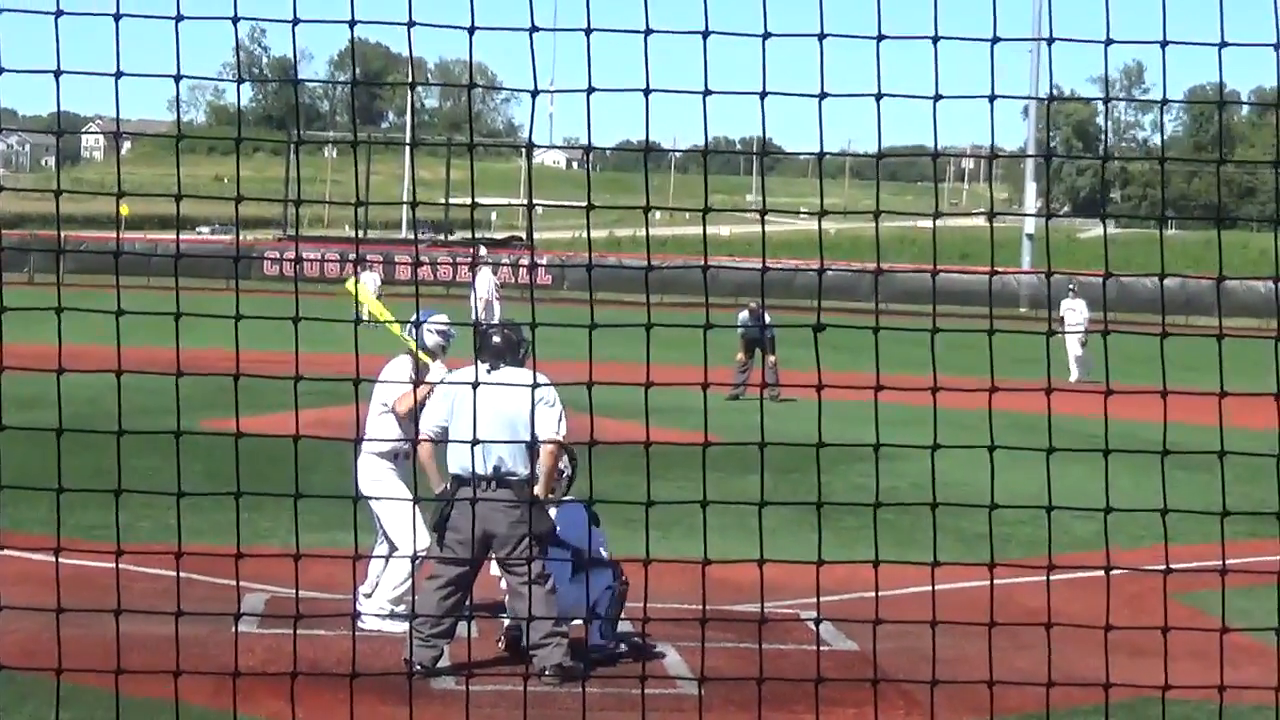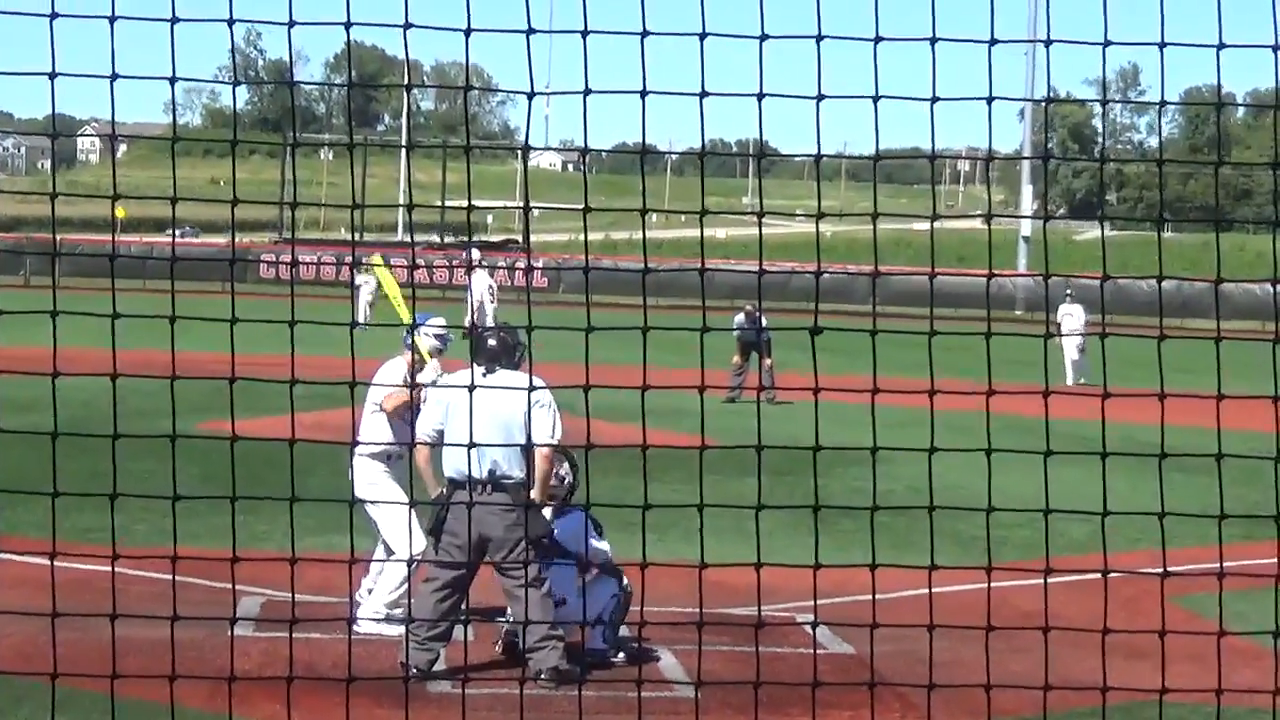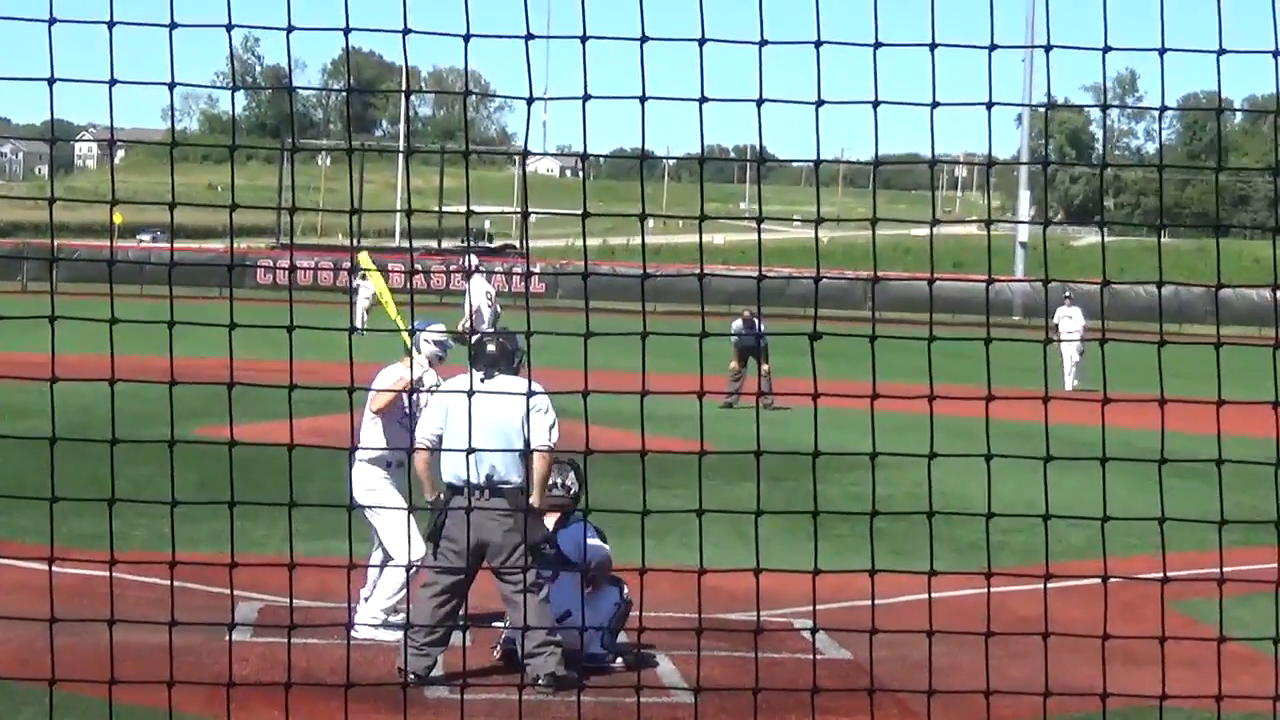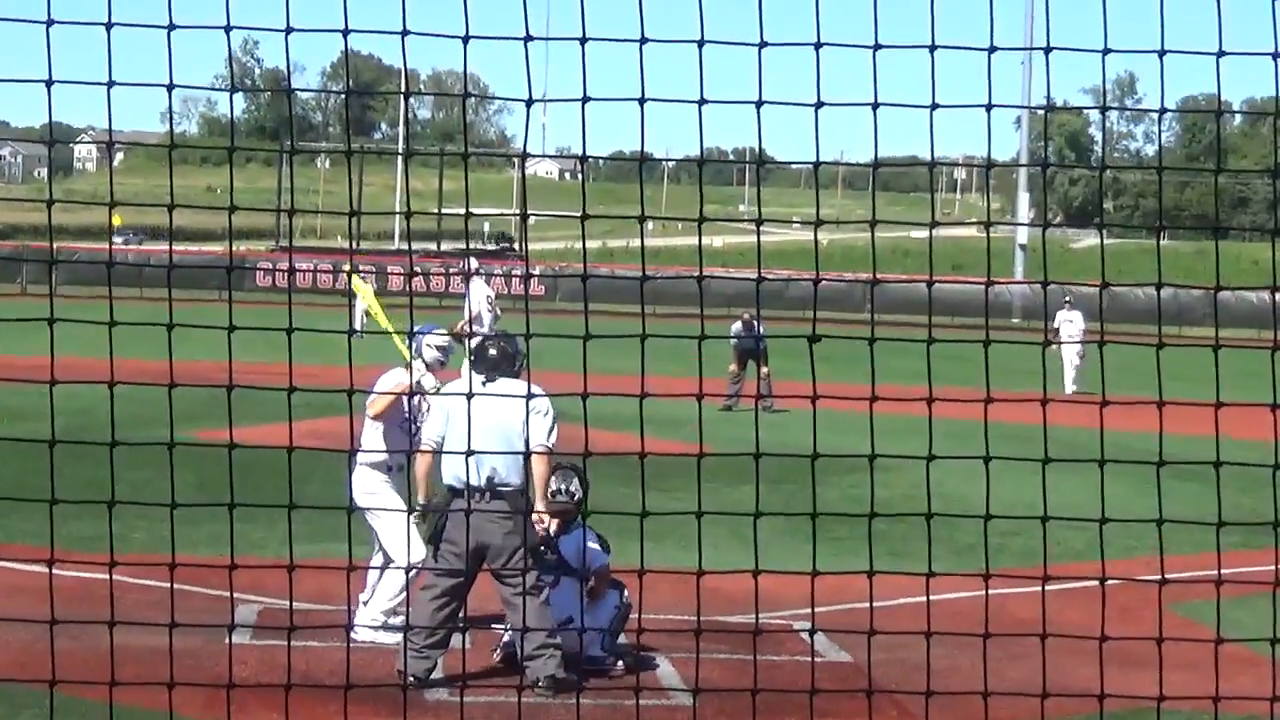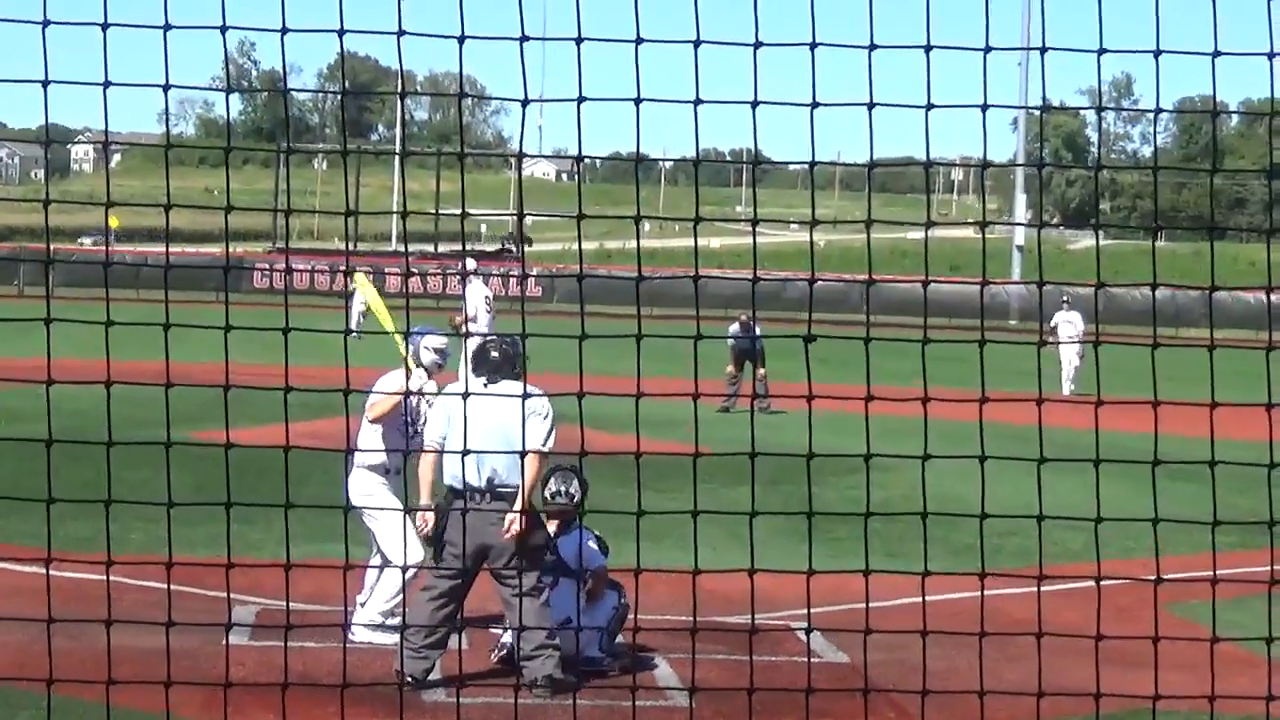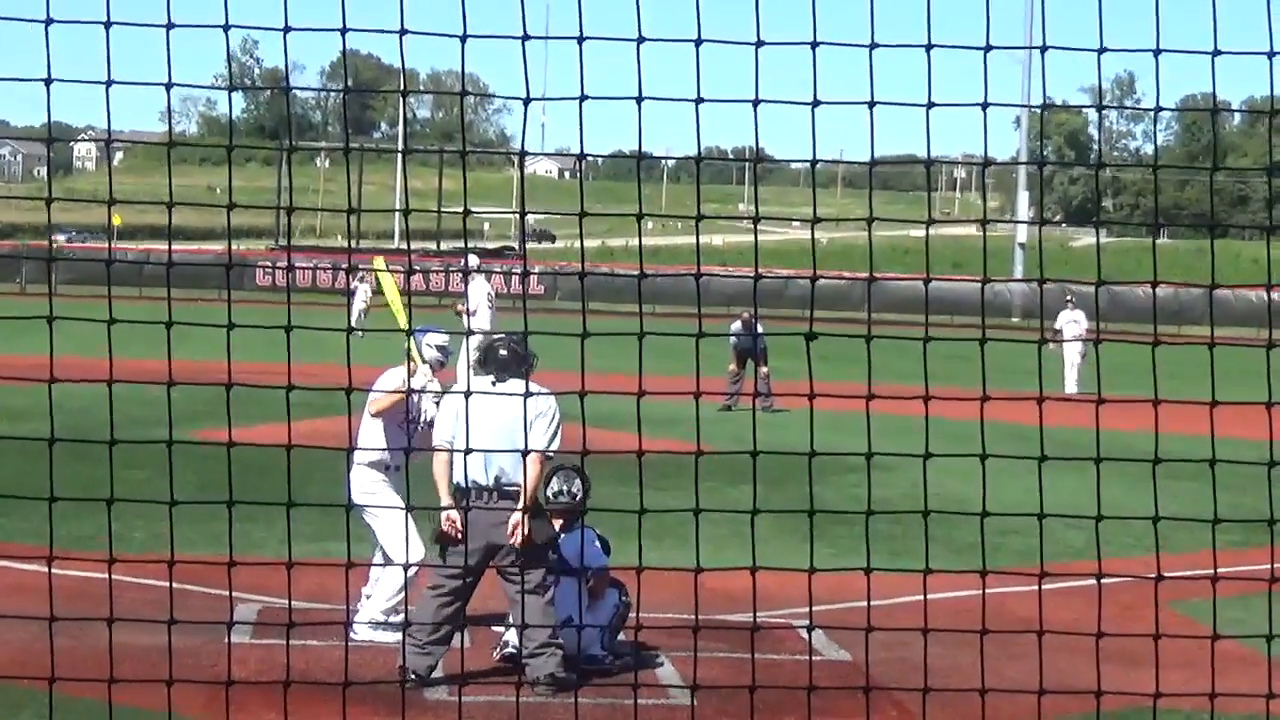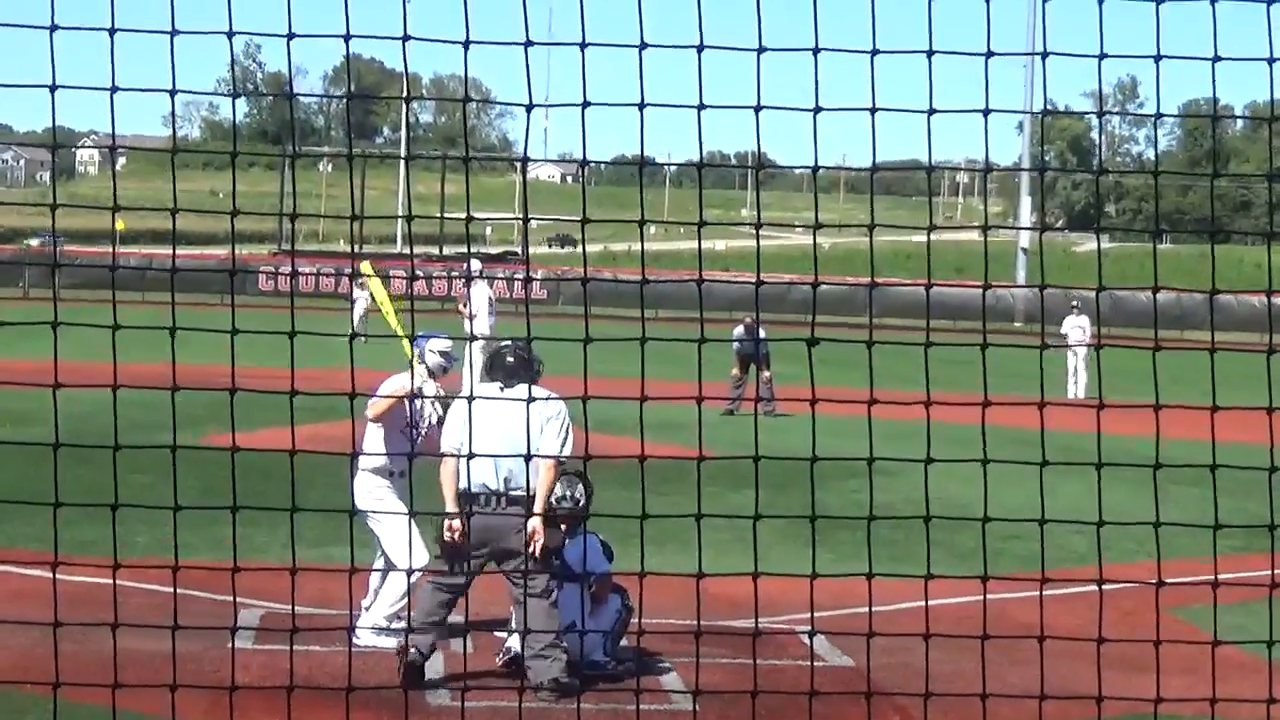
dt=0.2s
person 1, frame 1
left shoulder: (454, 381)
right shoulder: (536, 385)
left elbow: (425, 440)
right elbow: (551, 446)
left wrist: (439, 486)
right wrist: (542, 490)
left hip: (464, 497)
right hip: (514, 499)
left knee: (444, 580)
right knee: (532, 581)
left ankle: (421, 656)
right ankle: (552, 661)
person 1, frame 2
left shoulder: (450, 384)
right shoulder: (532, 388)
left elbow: (422, 445)
right elbow: (545, 451)
left wrist: (436, 492)
right wrist: (537, 497)
left hip: (459, 501)
right hip: (509, 503)
left knee: (439, 583)
right knee: (528, 586)
left ankle: (416, 659)
right ankle: (548, 664)
person 1, frame 3
left shoulder: (449, 389)
right shoulder: (530, 393)
left elbow: (422, 450)
right elbow: (542, 453)
left wrist: (433, 496)
right wrist: (536, 501)
left hip: (458, 506)
right hip: (507, 508)
left knee: (438, 588)
right knee: (526, 591)
left ankle: (414, 665)
right ankle: (546, 669)
person 1, frame 4
left shoulder: (451, 392)
right shoulder: (531, 396)
left elbow: (425, 450)
right elbow: (540, 452)
left wrist: (422, 501)
right wrist: (540, 505)
left hip: (458, 508)
right hip: (508, 510)
left knee: (437, 590)
right knee: (525, 592)
left ankle: (414, 668)
right ankle: (546, 672)
person 1, frame 5
left shoulder: (452, 394)
right shoulder: (532, 398)
left elbow: (430, 450)
right elbow: (533, 455)
left wrist: (426, 504)
right wrist: (521, 508)
left hip: (459, 509)
right hip: (508, 509)
left knee: (437, 592)
right knee: (526, 593)
left ankle: (412, 668)
right ankle: (543, 672)
person 1, frame 6
left shoulder: (459, 393)
right shoulder: (540, 398)
left elbow: (441, 451)
right elbow: (536, 457)
left wrist: (447, 505)
right wrist: (522, 509)
left hip: (467, 507)
right hip: (514, 508)
left knee: (444, 590)
right knee: (532, 591)
left ankle: (415, 666)
right ankle: (545, 670)
person 1, frame 7
left shoulder: (468, 399)
right shoulder: (548, 403)
left elbow: (449, 458)
right elbow: (549, 463)
left wrist: (451, 511)
right wrist: (537, 515)
left hip: (474, 511)
right hip: (522, 514)
left knee: (442, 582)
right knee: (537, 596)
left ankle: (416, 649)
right ankle: (548, 676)
person 2, frame 1
left shoulder: (418, 371)
right shoulder: (400, 369)
right elbow: (403, 408)
right wrist: (431, 381)
left hip: (387, 467)
right hip: (380, 468)
left knee: (392, 538)
right knee: (416, 543)
left ankle: (369, 598)
right ankle: (376, 612)
person 2, frame 2
left shoulder: (414, 374)
right shoulder: (394, 370)
right elbow: (389, 406)
left wrist: (435, 385)
right wrist: (423, 381)
left hip: (386, 469)
right hip: (373, 470)
left knee: (393, 538)
right knee: (412, 546)
left ankle: (369, 595)
right ankle: (371, 615)
person 2, frame 3
left shoulder: (418, 382)
right shoulder: (394, 375)
right elbow: (376, 406)
left wrist: (434, 393)
right wrist: (411, 377)
left hip: (388, 475)
right hip: (373, 476)
left knee: (388, 545)
right knee: (410, 551)
left ankle: (371, 605)
right ankle: (368, 620)
person 2, frame 4
left shoulder: (419, 389)
right shoulder: (394, 379)
right elbow: (373, 411)
left wrist: (433, 396)
right wrist: (409, 382)
left hip: (390, 479)
right hip: (374, 480)
left knee: (389, 549)
right knee: (411, 554)
left ankle: (370, 610)
right ankle: (368, 623)
person 2, frame 5
left shoulder: (418, 390)
right shoulder: (393, 382)
right elbow: (373, 415)
left wrist: (433, 403)
right wrist: (409, 388)
left hip: (389, 480)
right hip: (371, 482)
left knee: (388, 550)
right knee: (409, 556)
left ankle: (368, 610)
right ankle: (366, 624)
person 2, frame 6
left shoulder: (422, 389)
right shoulder: (395, 378)
right elbow: (374, 409)
left wrist: (436, 402)
right wrist: (412, 386)
left hip: (389, 478)
right hip: (371, 479)
left knee: (391, 546)
right knee: (410, 553)
left ankle: (372, 605)
right ankle: (367, 622)
person 2, frame 7
left shoulder: (425, 395)
right shoulder: (397, 385)
right elbow: (372, 414)
left wrist: (435, 404)
right wrist: (410, 387)
left hip: (394, 484)
right hip: (376, 486)
left knee: (391, 554)
right knee: (414, 560)
left ankle: (374, 614)
right ankle: (370, 628)
person 3, frame 1
right shoulder: (576, 510)
right elbow: (602, 557)
right wrist: (580, 563)
left hip: (519, 605)
right hip: (559, 602)
right knee: (611, 571)
left ankle: (514, 632)
right ankle: (600, 642)
person 3, frame 2
right shoulder: (576, 518)
right elbow: (604, 561)
right wrist: (584, 572)
right hip: (565, 614)
right knee: (615, 580)
left ankle: (512, 635)
right ankle: (600, 646)
person 3, frame 3
right shoulder: (579, 528)
right elbow: (604, 564)
right wrist: (591, 586)
right hip: (569, 629)
right knee: (616, 589)
left ankle: (510, 642)
right ankle: (597, 651)
person 3, frame 4
right shoulder: (581, 534)
right elbow: (602, 573)
right wrist: (590, 596)
right hip: (570, 635)
right knee: (616, 592)
left ankle: (510, 646)
right ankle: (597, 654)
person 3, frame 5
right shoulder: (581, 536)
right elbow: (600, 576)
right wrist: (587, 599)
right hip: (569, 637)
right knee: (614, 592)
left ankle: (508, 647)
right ankle: (594, 655)
person 3, frame 6
right shoulder: (584, 535)
right elbow: (601, 577)
right wrist: (587, 598)
right hip: (571, 636)
right knee: (616, 591)
left ankle: (511, 644)
right ankle: (596, 653)
person 3, frame 7
right shoulder: (587, 541)
right elbow: (603, 584)
right wrist: (590, 603)
right hip: (574, 642)
right knee: (618, 596)
left ankle: (514, 650)
right ankle: (598, 659)
